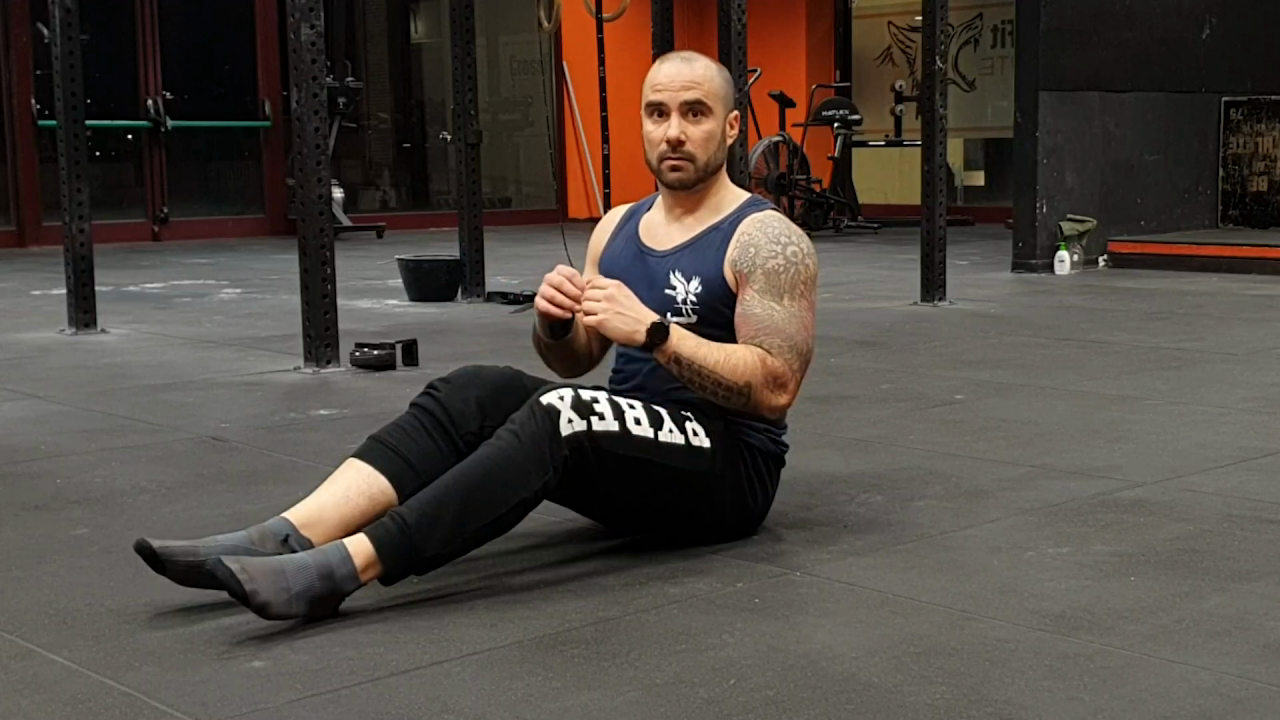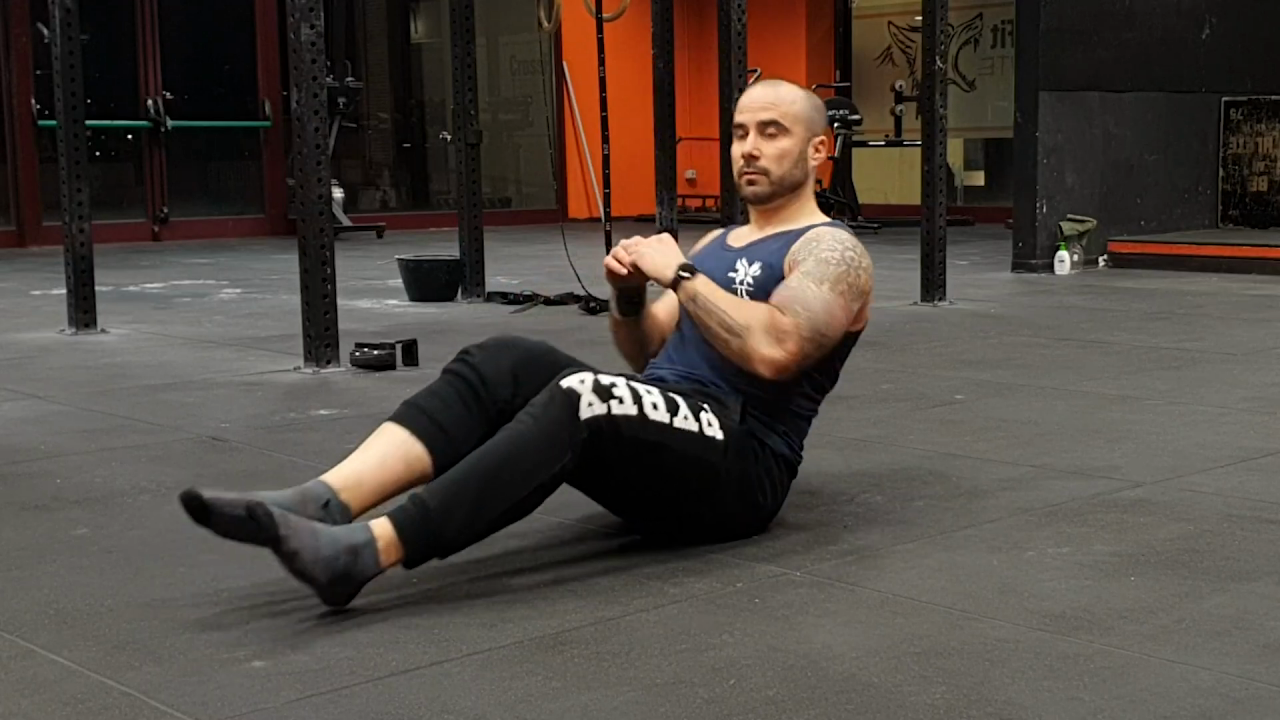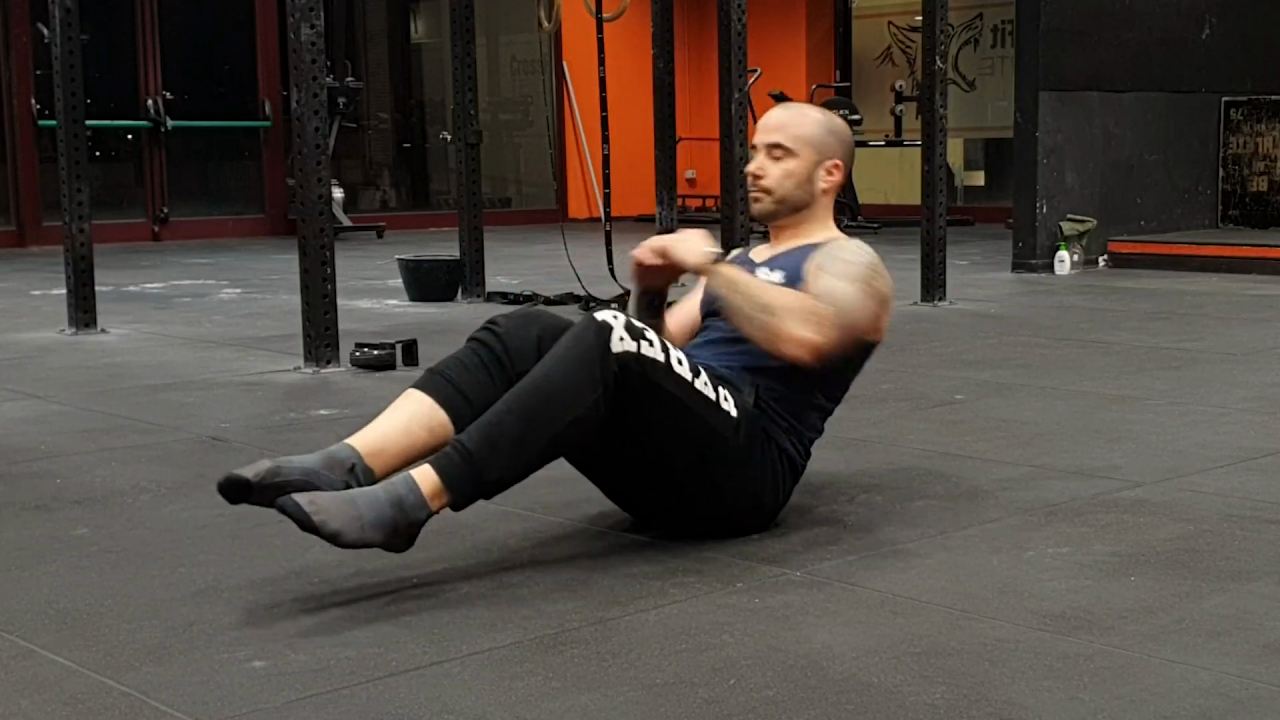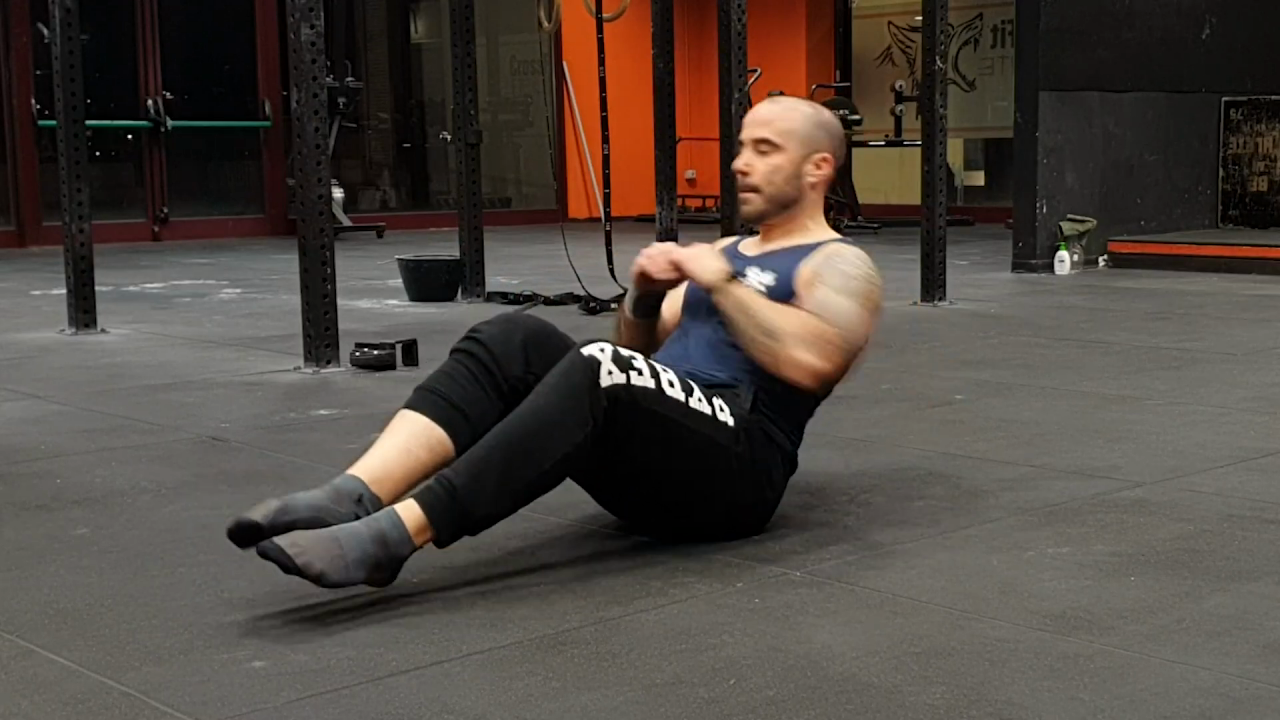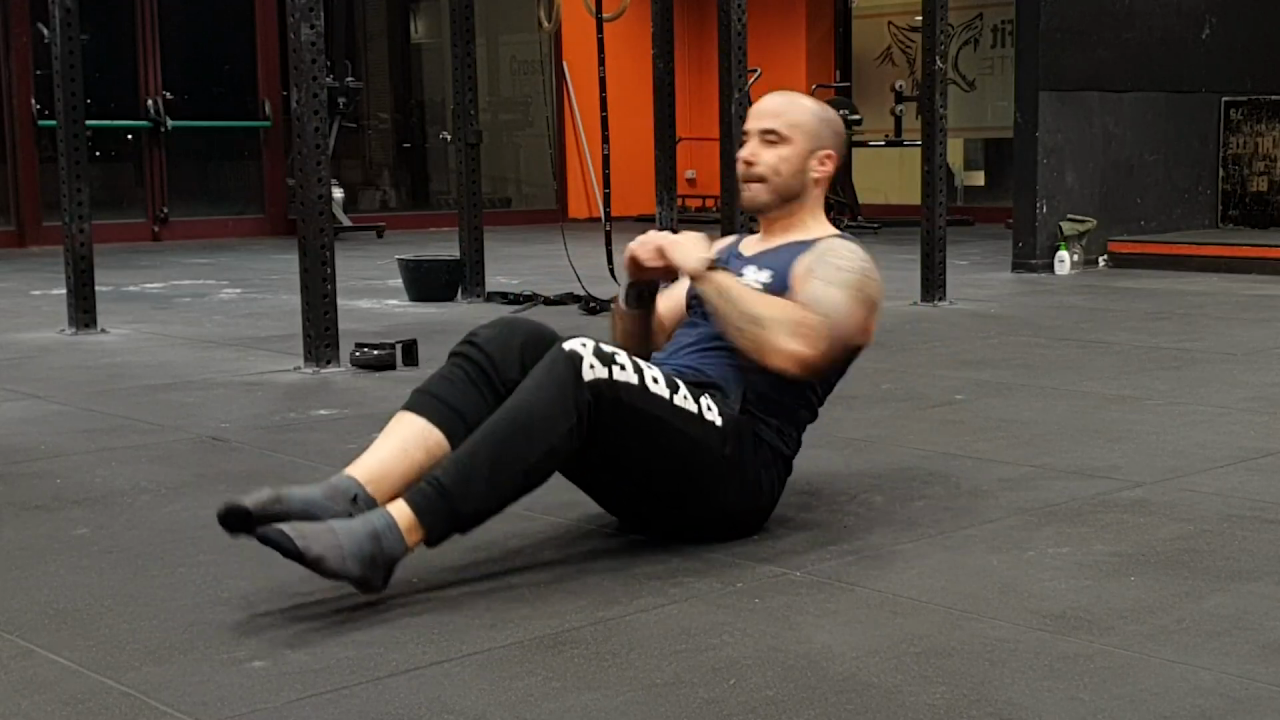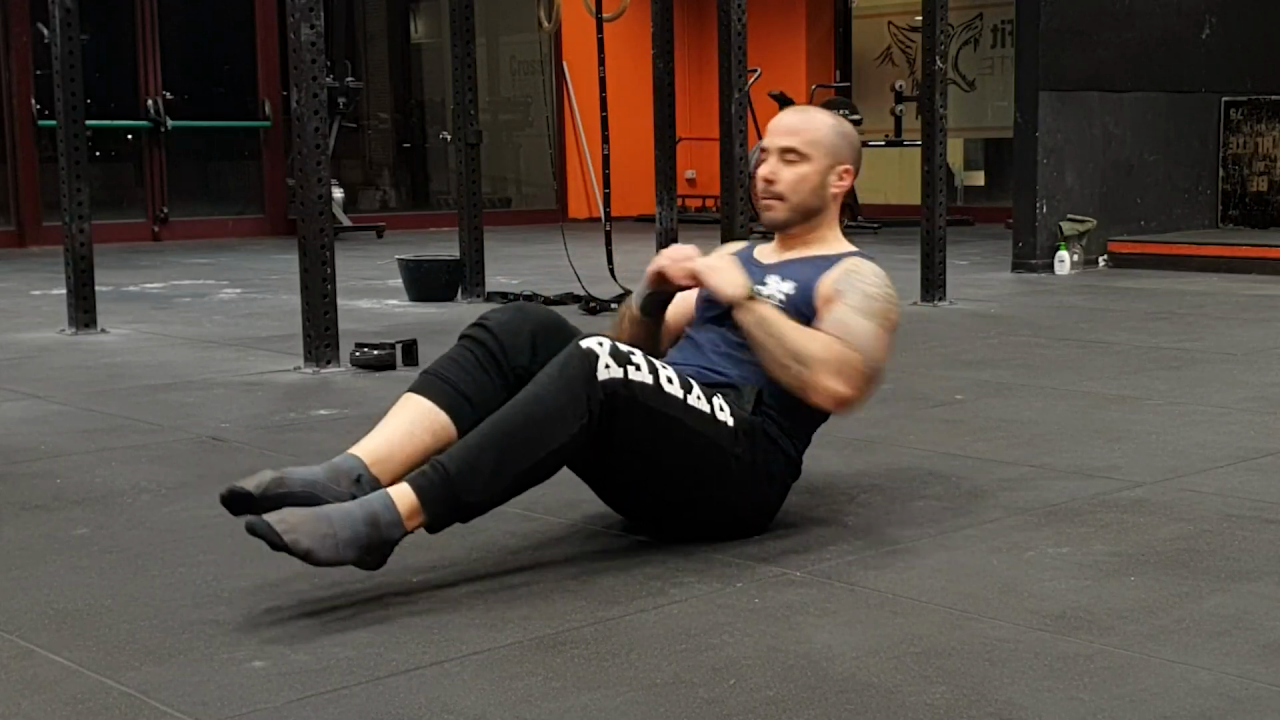
dt=0.7s
person 1, frame 1
left shoulder: (767, 241)
right shoulder: (618, 227)
left elbow: (774, 388)
right elbow: (573, 363)
left wrist: (650, 330)
right wrist: (554, 320)
left hip: (726, 470)
right hip: (627, 448)
left knee: (561, 417)
right knee: (477, 393)
left ankle: (342, 568)
right ankle: (285, 539)
person 1, frame 2
left shoulder: (832, 253)
right shoulder: (719, 244)
left elbow: (772, 352)
right elbow: (645, 354)
left wrist: (681, 274)
right wrist: (629, 292)
left hip: (738, 468)
right hip: (655, 441)
left knee: (582, 399)
right knee: (506, 364)
left ankle: (364, 551)
right ankle: (322, 502)
person 1, frame 3
left shoulder: (848, 264)
right shoulder: (741, 255)
left elbow: (801, 340)
right elbow: (655, 353)
left wrist: (717, 271)
right wrist: (653, 281)
left hip: (743, 468)
right hip: (662, 455)
left knee: (608, 340)
right knee: (526, 335)
left ankle: (406, 502)
right ankle: (341, 468)
person 1, frame 4
left shoulder: (838, 268)
right shoulder: (723, 251)
left elbow: (806, 364)
right elbow: (636, 347)
left wrist: (718, 280)
right wrist: (648, 286)
left hip: (734, 466)
right hip: (646, 455)
left knee: (599, 370)
right knee: (514, 340)
left ankle: (395, 535)
right ankle: (351, 498)
person 1, frame 5
left shoulder: (838, 267)
right shoulder: (729, 248)
left elbow: (789, 350)
right elbow: (642, 345)
left wrist: (705, 270)
right wrist: (646, 277)
left hip: (732, 468)
right hip: (648, 449)
left knee: (583, 366)
right knee: (509, 344)
left ankle: (385, 535)
right ankle: (346, 495)
person 1, frame 6
left shoulder: (856, 283)
right shoulder: (737, 258)
left elbow: (833, 387)
right elbow: (636, 346)
left wrist: (737, 295)
right wrist: (658, 288)
left hip: (737, 467)
right hip: (656, 454)
left knee: (596, 368)
right knee: (522, 330)
left ankle: (384, 518)
right ankle: (349, 477)
